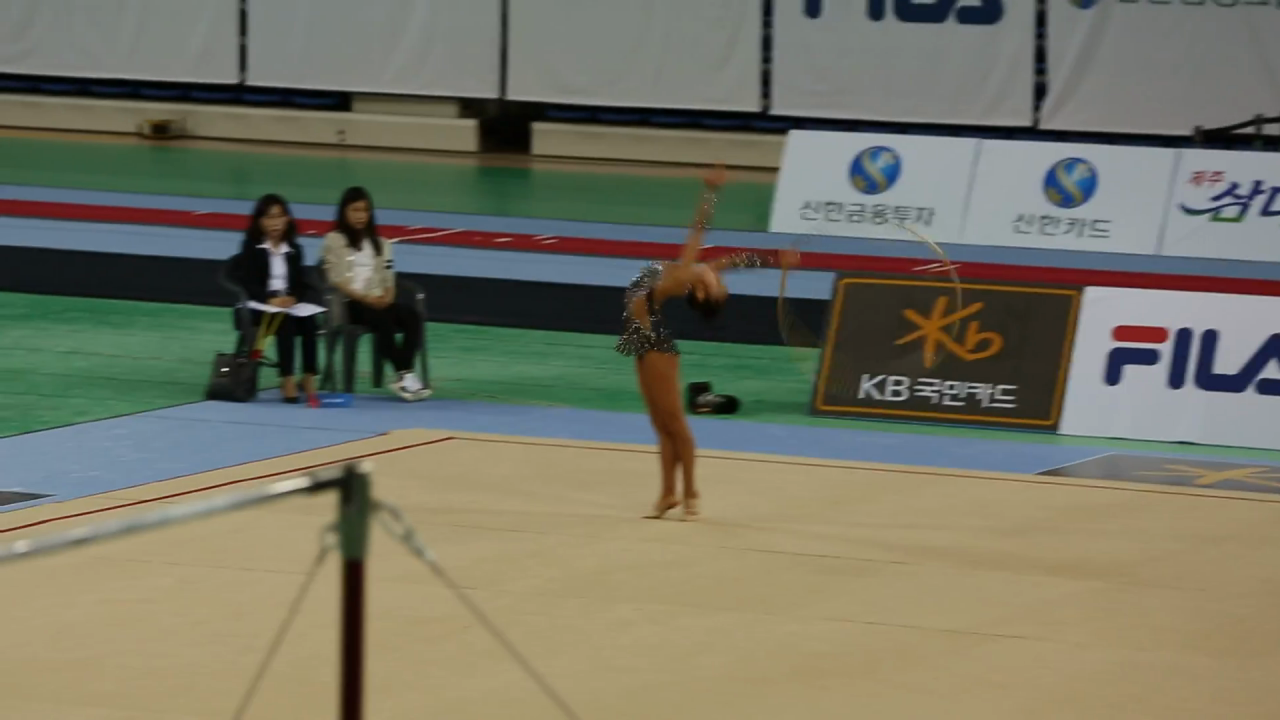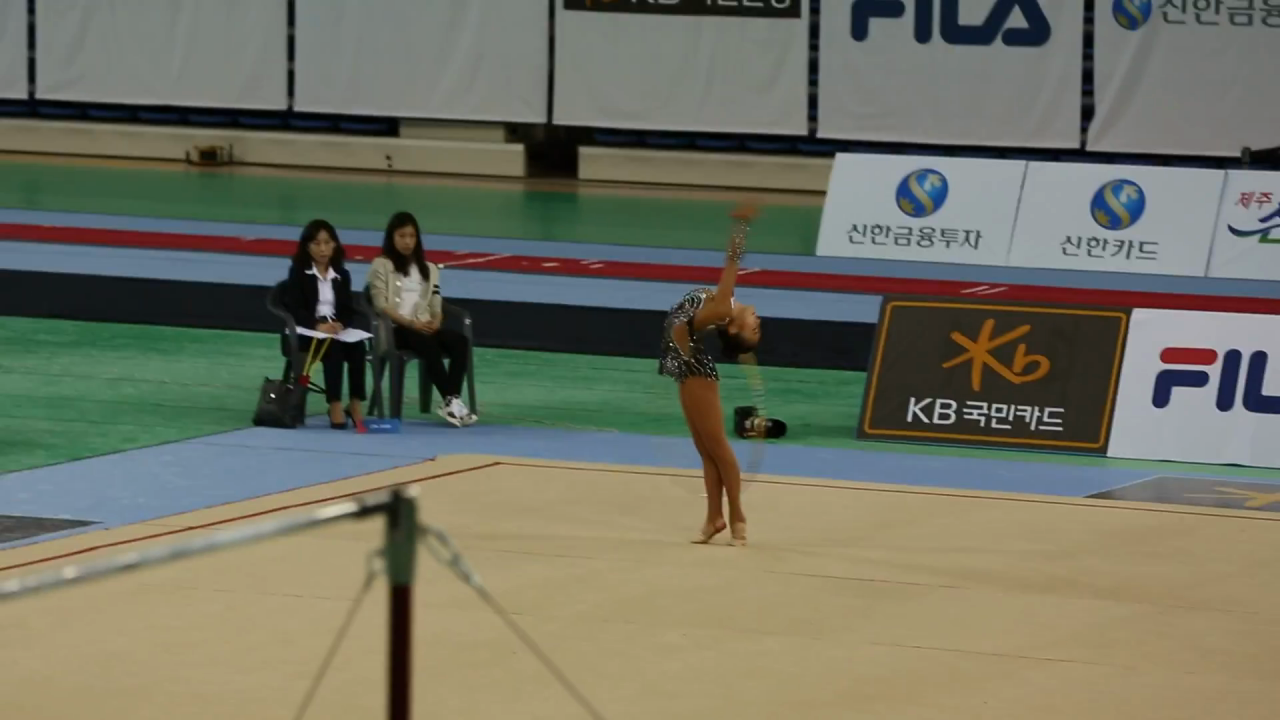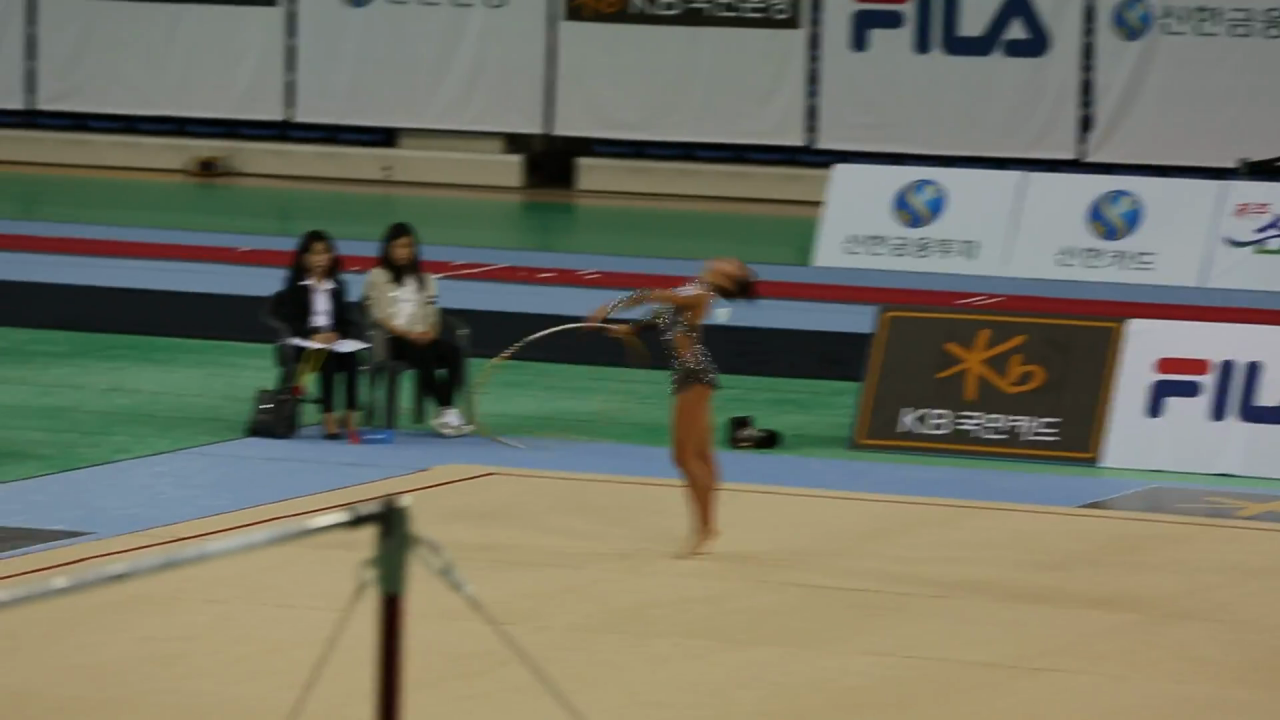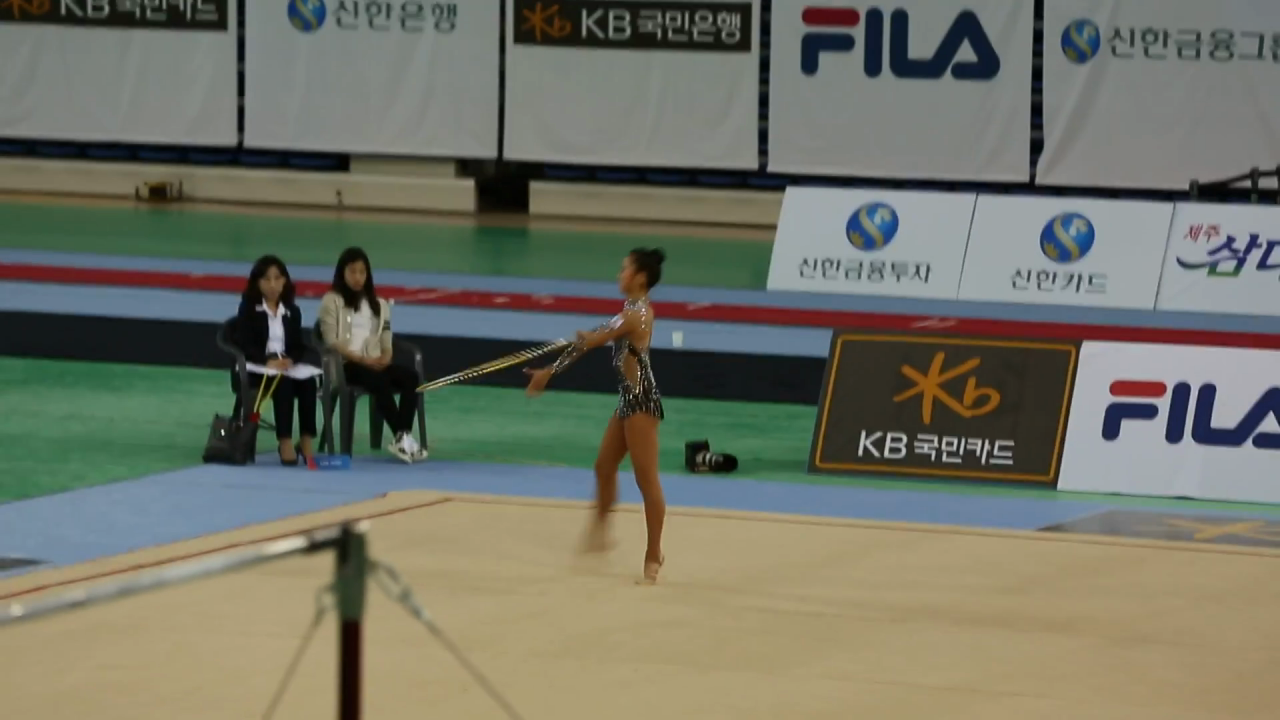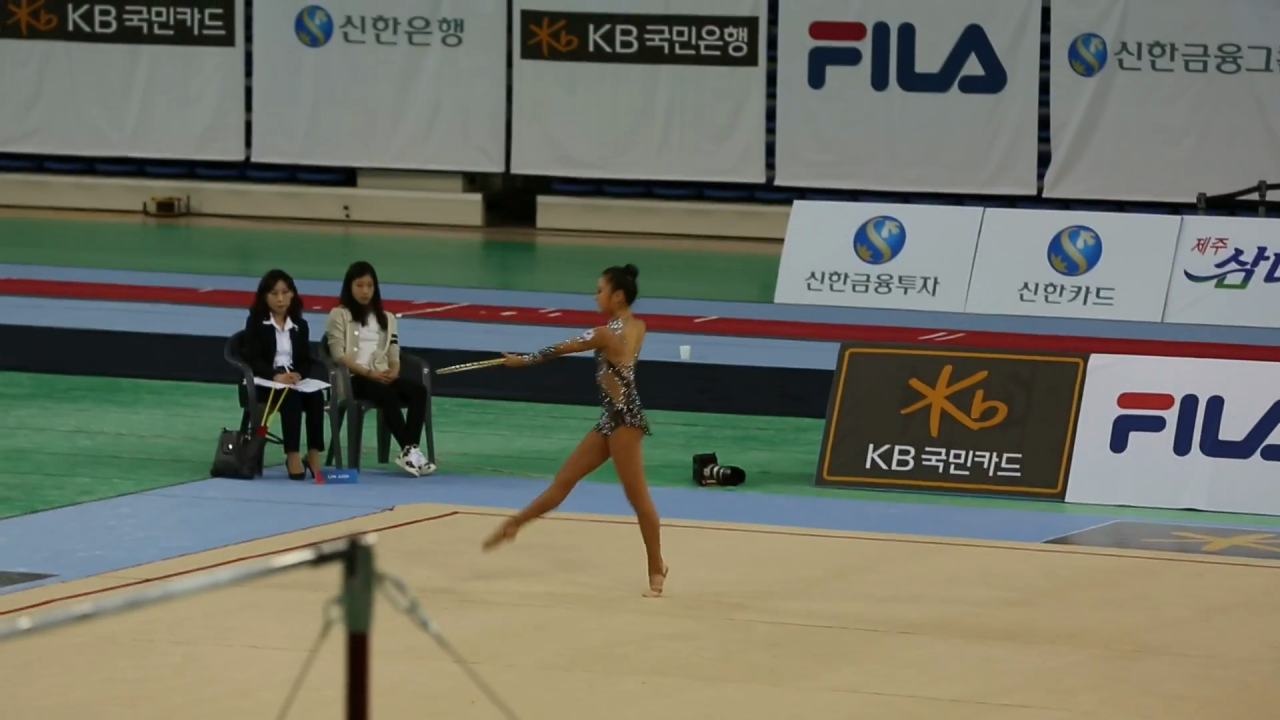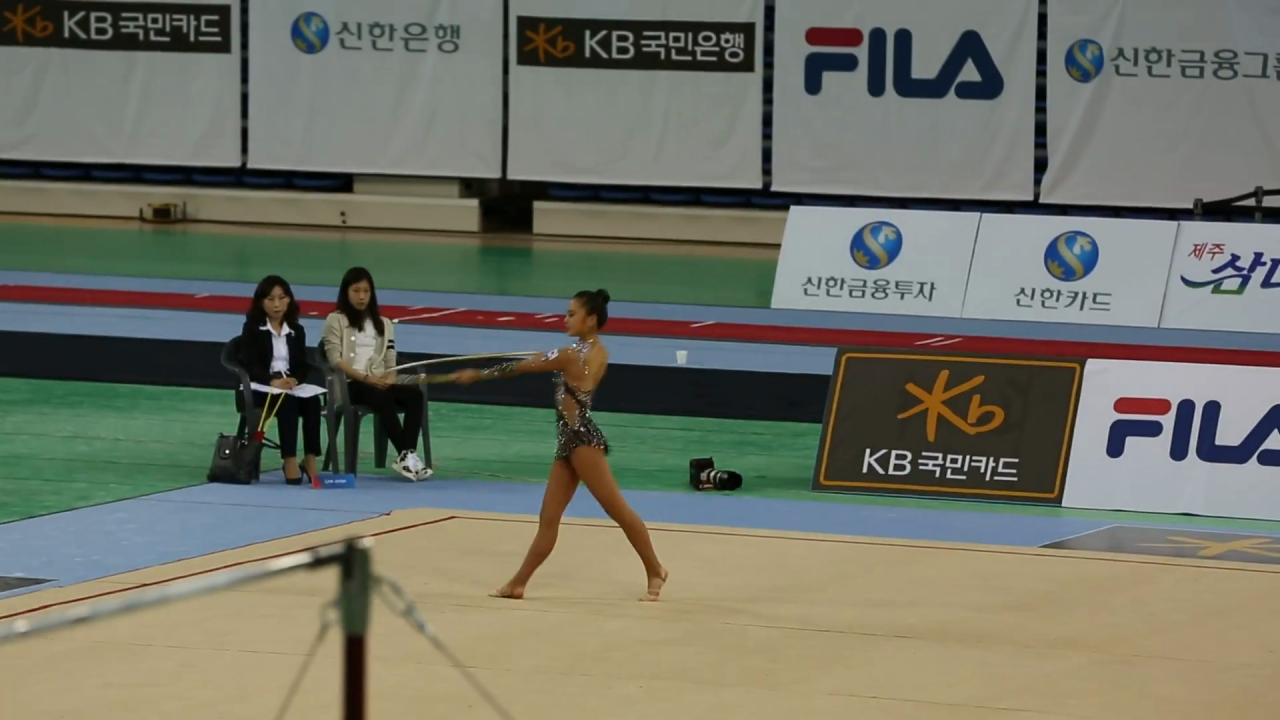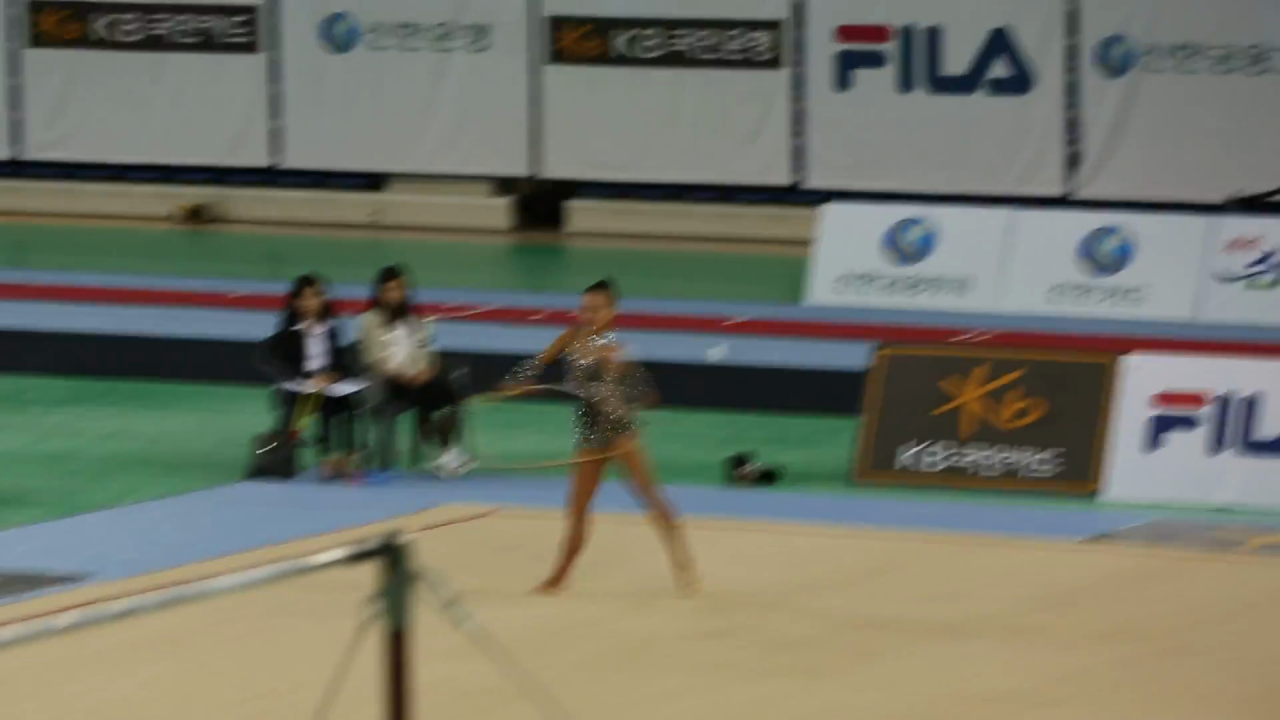
dt=0.2s
person 1, frame 1
left shoulder: (679, 281)
right shoulder: (686, 273)
right elbow: (733, 259)
left hip: (654, 342)
right hip: (646, 342)
left knee: (672, 421)
right knee: (662, 422)
left ankle: (688, 491)
right ankle: (669, 492)
person 1, frame 2
left shoulder: (718, 310)
left elbow: (732, 263)
left hip: (694, 369)
right hip: (688, 367)
left knee: (715, 444)
right knee: (706, 446)
left ankle: (735, 516)
right ankle: (716, 516)
person 1, frame 3
left shoulder: (697, 296)
right shoulder: (697, 292)
left elbow: (652, 295)
right elbow: (665, 316)
left wrist: (608, 309)
right wrist: (630, 328)
left hip: (695, 376)
right hip: (690, 373)
left knee: (685, 456)
right knee: (700, 454)
left ankle: (703, 528)
right ankle: (704, 525)
person 1, frame 4
left shoulder: (631, 318)
right shoulder: (639, 310)
left elbow: (586, 344)
right elbow: (607, 332)
left wrist: (548, 371)
right wrist: (591, 335)
left hip: (640, 401)
right hip: (631, 400)
left knee: (647, 481)
right knee: (603, 468)
left ankle: (653, 556)
right ankle: (599, 530)
person 1, frame 5
left shoulder: (607, 333)
right shoulder: (636, 327)
left elbow: (562, 349)
left wrist: (522, 359)
left hip: (623, 417)
right hip: (612, 417)
left knee: (637, 496)
right knee: (563, 480)
left ankle: (656, 568)
right ankle: (512, 525)
person 1, frame 6
left shoulder: (570, 355)
right shoulder: (597, 351)
left elbow: (523, 365)
left wrist: (478, 374)
left hip: (581, 439)
right hip: (572, 439)
left knee: (617, 509)
right knee: (548, 518)
left ankle: (654, 571)
right ankle: (518, 582)
person 1, frame 7
left shoulder: (612, 347)
right shoulder: (572, 337)
left elbow: (633, 380)
right elbow: (539, 363)
right wrist: (517, 380)
left hip: (615, 425)
right hip: (589, 430)
left knee: (650, 495)
right knee: (576, 507)
left ankle: (682, 564)
right ankle: (557, 577)
person 2, frame 1
left shoulder: (380, 243)
right shoulder: (334, 240)
left elbow: (388, 278)
right elbow: (335, 279)
left wrist: (388, 295)
right wrist: (364, 297)
left hip: (379, 302)
right hip: (349, 302)
left knee: (411, 315)
right knee: (383, 319)
left ankle: (405, 373)
right ankle: (403, 374)
person 2, frame 2
left shoulder: (428, 268)
right shoulder: (381, 266)
left elbow: (436, 304)
right elbow: (381, 305)
left wrist: (435, 322)
right wrist: (411, 323)
left hip: (426, 327)
right hip: (396, 328)
left knee: (459, 341)
right knee: (429, 346)
left ankle: (453, 399)
right ankle: (449, 401)
person 2, frame 3
left shoulder: (425, 279)
right shoulder: (377, 276)
left elbow: (432, 314)
right elbow: (378, 315)
left wrist: (431, 332)
right wrist: (406, 333)
left hip: (421, 337)
right hip: (391, 338)
left knee: (453, 351)
right knee: (424, 356)
left ankle: (447, 410)
right ankle: (444, 411)
person 2, frame 4
left shoulder: (379, 304)
right shoulder: (331, 301)
left elbow: (386, 340)
right elbow: (332, 341)
left wrist: (385, 357)
right wrist: (361, 359)
left hip: (376, 363)
right hip: (346, 364)
left knee: (410, 376)
right knee: (380, 381)
left ankle: (404, 435)
right ankle: (400, 437)
person 2, frame 5
left shoulder: (386, 318)
right shoulder: (339, 315)
left elbow: (394, 354)
right elbow: (339, 355)
left wrist: (393, 371)
right wrist: (369, 372)
left hip: (383, 377)
right hip: (353, 378)
left knee: (418, 390)
right knee: (387, 394)
left ankle: (411, 449)
right ankle: (408, 450)
person 2, frame 6
left shoulder: (383, 323)
right shoulder: (335, 320)
left elbow: (390, 359)
right elbow: (335, 360)
left wrist: (390, 376)
right wrist: (366, 378)
left hip: (380, 382)
right hip: (350, 383)
left knee: (415, 395)
right knee: (384, 400)
left ankle: (408, 453)
right ankle: (405, 455)
person 2, frame 7
left shoulder: (414, 322)
right shoulder: (369, 320)
left elbow: (424, 356)
right elbow: (371, 359)
left wrist: (425, 373)
right wrist: (402, 375)
left hip: (417, 379)
right hip: (386, 381)
left knee: (448, 391)
right knee: (423, 396)
left ankle: (449, 449)
right ankle: (444, 452)
person 3, frame 1
left shoulder: (293, 249)
right shoulder: (250, 247)
left elbow: (301, 284)
right elbow: (246, 283)
left wrist: (292, 298)
right wrist: (270, 299)
left hip: (289, 304)
right hip: (260, 305)
left knee: (308, 322)
right knee: (285, 323)
left ankle: (309, 377)
right ankle: (287, 379)
person 3, frame 2
left shoulder: (342, 274)
right shoulder: (298, 273)
left elbow: (348, 309)
right elbow: (295, 309)
left wrist: (339, 324)
right wrist: (318, 325)
left hip: (337, 329)
right hip: (308, 330)
left knee: (357, 347)
right knee: (333, 349)
left ankle: (356, 404)
right ankle: (335, 405)
person 3, frame 3
left shoulder: (337, 285)
right shoulder: (295, 283)
left elbow: (344, 320)
right elbow: (290, 319)
left wrist: (335, 334)
right wrist: (313, 335)
left hip: (331, 339)
right hip: (303, 341)
left knee: (350, 357)
right knee: (326, 357)
left ankle: (351, 414)
right ankle: (328, 416)
person 3, frame 4
left shoulder: (292, 311)
right shoulder: (248, 309)
left elbow: (299, 346)
right elbow: (244, 345)
left wrist: (290, 360)
right wrist: (268, 362)
left hip: (287, 365)
right hip: (257, 368)
left knee: (308, 383)
right knee: (284, 385)
left ankle: (306, 440)
right ankle: (285, 442)
person 3, frame 5
left shoulder: (300, 325)
right shoulder: (255, 323)
left elbow: (307, 360)
right elbow: (252, 359)
left wrist: (298, 374)
right wrist: (276, 376)
left hip: (294, 379)
right hip: (264, 381)
left knee: (316, 397)
right knee: (291, 398)
left ankle: (314, 454)
right ankle: (293, 455)
person 3, frame 6
left shoulder: (297, 330)
right shoulder: (252, 328)
left elbow: (303, 365)
right elbow: (249, 365)
left wrist: (294, 379)
right wrist: (272, 381)
left hip: (291, 385)
right hip: (261, 387)
left knee: (312, 402)
right knee: (288, 404)
left ankle: (310, 459)
right ankle: (289, 460)
person 3, frame 7
left shoulder: (330, 328)
right shoulder: (289, 328)
left elbow: (339, 361)
right elbow: (283, 362)
left wrist: (331, 377)
right wrist: (310, 379)
left hip: (327, 382)
right hip: (298, 385)
left knee: (346, 399)
right knee: (324, 400)
left ankle: (347, 455)
right ankle: (328, 456)
